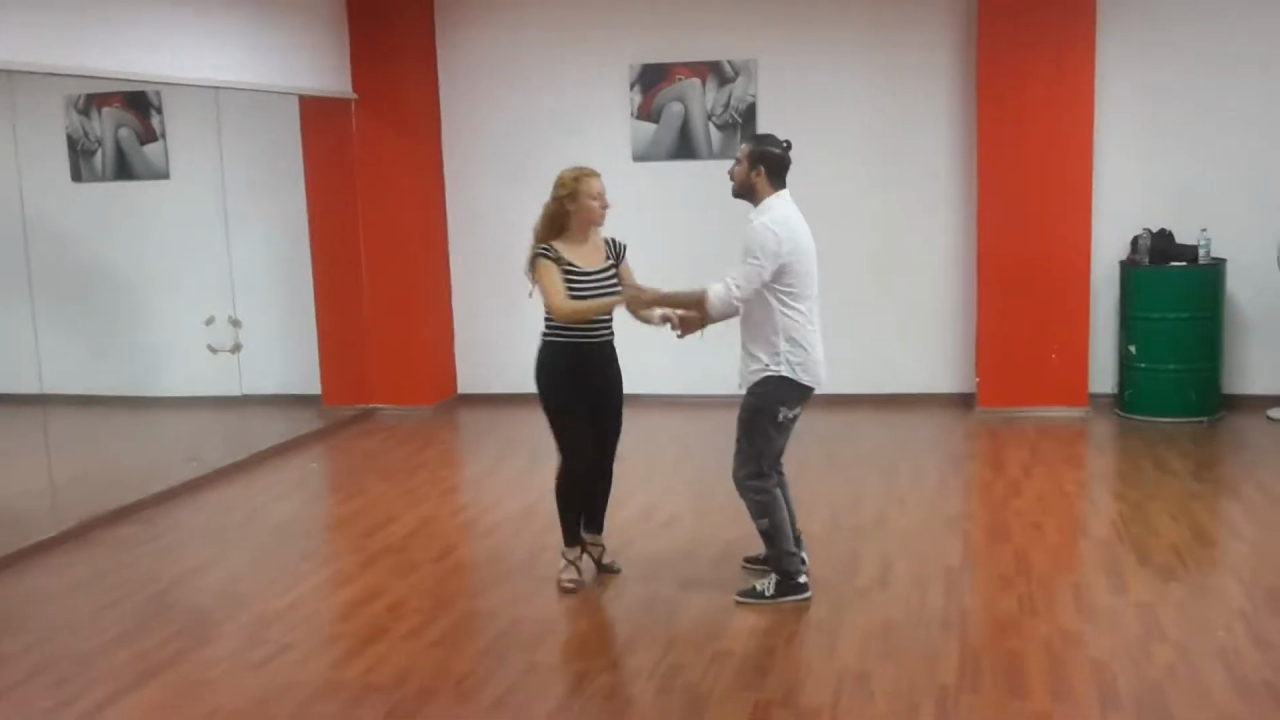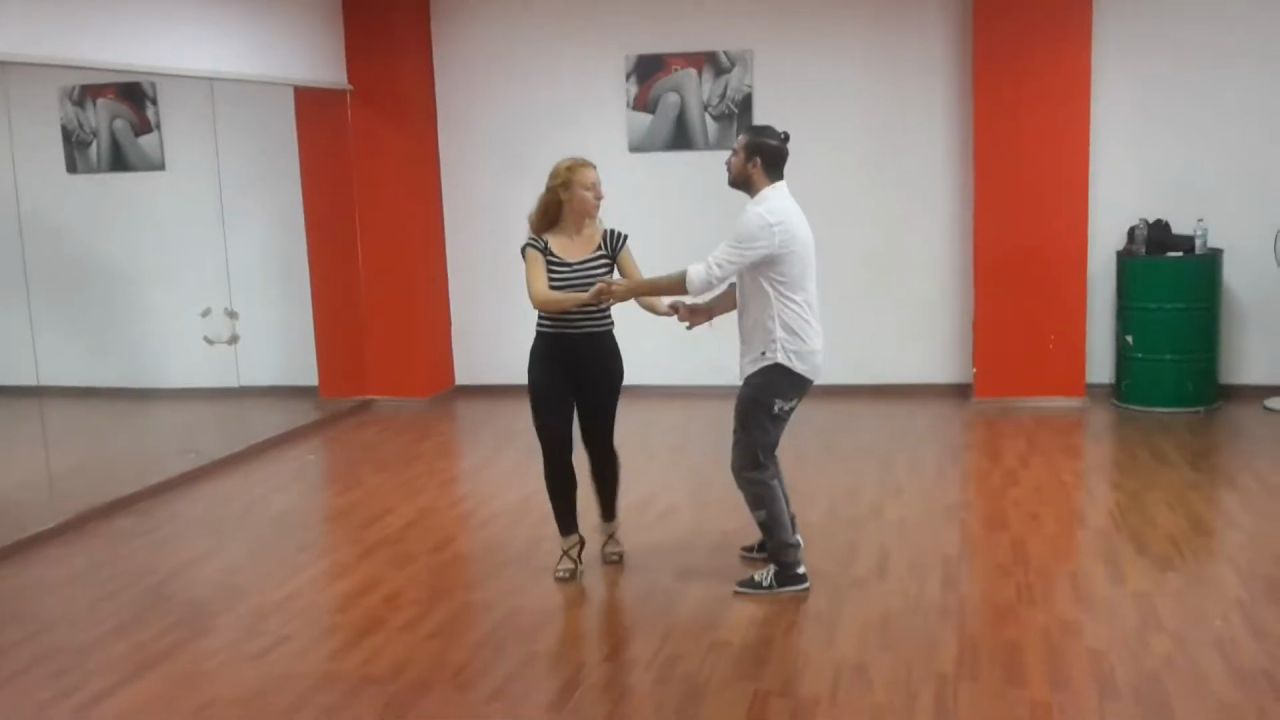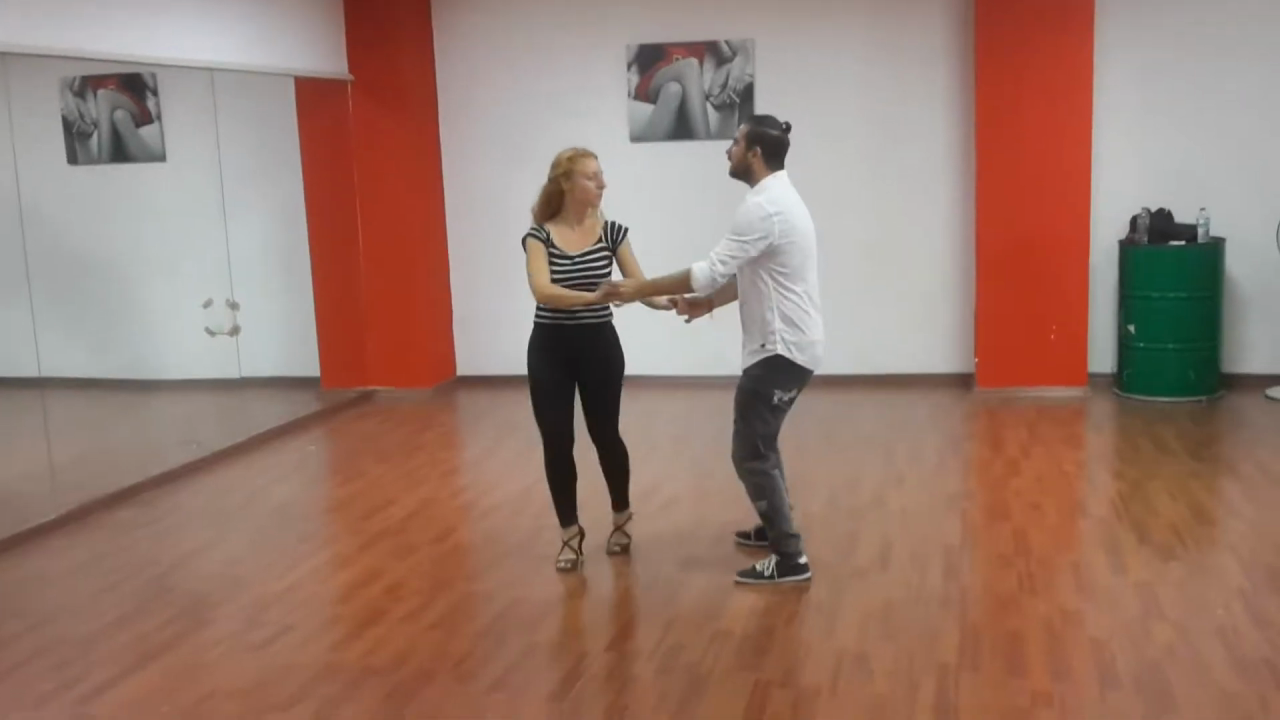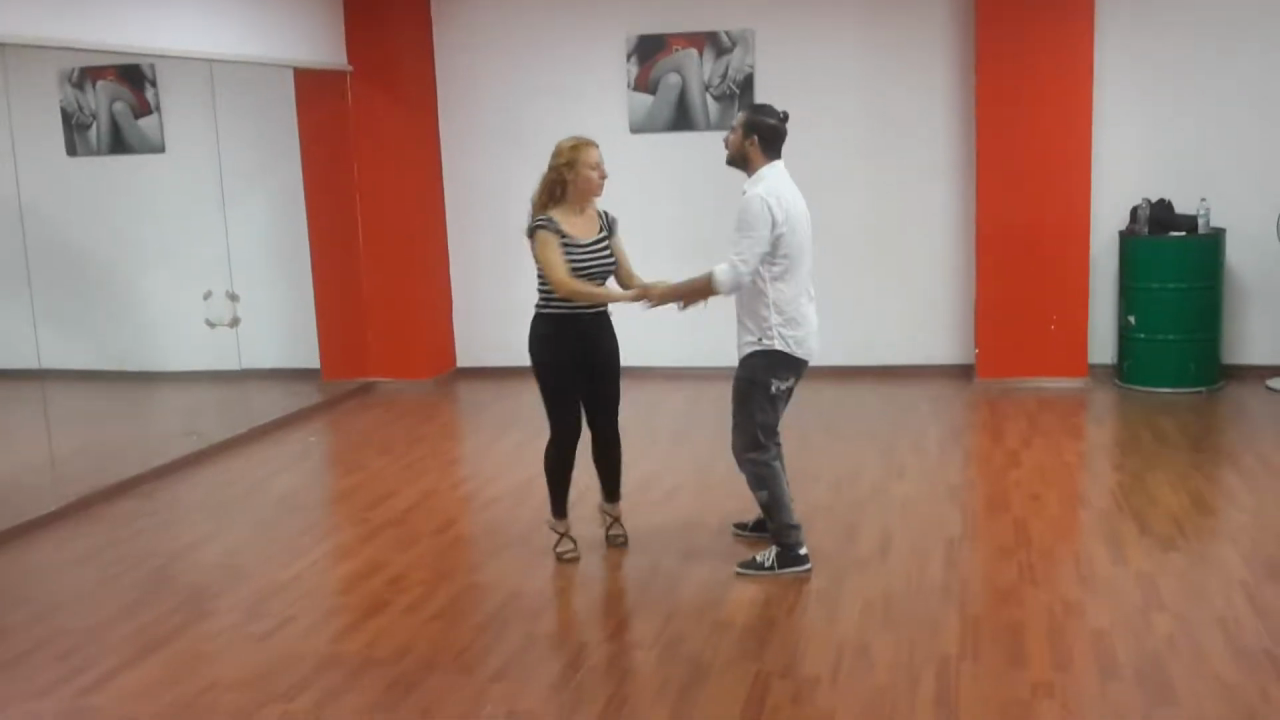
dt=0.1s
person 1, frame 1
left shoulder: (769, 226)
right shoulder: (782, 217)
left elbow: (728, 296)
left wrist: (658, 298)
right wrist: (700, 316)
left hip: (783, 370)
right hip: (790, 365)
left knee: (754, 473)
right knee: (767, 464)
left ankle: (791, 577)
right ankle: (785, 549)
person 1, frame 2
left shoulder: (764, 217)
right shoulder: (777, 209)
left elbow: (707, 274)
left wrist: (636, 287)
right wrist: (706, 311)
left hip: (781, 360)
right hip: (789, 355)
left knee: (751, 464)
right knee: (760, 454)
left ankle: (788, 568)
right ankle: (782, 536)
person 1, frame 3
left shoulder: (762, 206)
right shoulder: (780, 199)
left elbow: (713, 270)
left wrist: (642, 287)
right wrist: (705, 303)
left hip: (780, 351)
right hip: (792, 346)
left knee: (752, 452)
right knee: (759, 442)
left ankle: (789, 558)
right ankle: (776, 526)
person 1, frame 4
left shoulder: (761, 197)
right shoulder: (779, 189)
left elbow: (736, 273)
left wrist: (675, 290)
right wrist: (701, 289)
left hip: (774, 341)
right hip: (786, 336)
left knee: (752, 446)
right knee: (761, 436)
left ankle: (791, 549)
right ankle: (776, 519)
person 2, frame 1
left shoulder: (612, 249)
right shoulder: (547, 253)
left elbow: (638, 302)
right elbow: (557, 309)
left wrist: (665, 318)
right wrist: (606, 304)
left hip: (601, 362)
right hip: (559, 365)
left knee: (602, 456)
right knee: (575, 459)
left ankle: (593, 538)
right ankle: (572, 551)
person 2, frame 2
left shoulder: (612, 239)
right shoulder: (538, 244)
right elbow: (541, 298)
left wrist: (668, 308)
right wrist: (585, 297)
left hip: (599, 352)
right hip: (551, 356)
left knee: (600, 445)
right knee: (556, 450)
left ankle: (609, 527)
right ankle: (569, 540)
person 2, frame 3
left shoulder: (614, 231)
right shoulder: (539, 236)
left elbow: (638, 284)
right elbow: (543, 292)
left wrist: (668, 303)
right wrist: (595, 299)
left hip: (600, 343)
right hip: (551, 346)
left knee: (606, 434)
right knee: (557, 442)
left ankle: (622, 515)
right ankle: (571, 531)
person 2, frame 4
left shoulder: (605, 222)
right shoulder: (545, 225)
left elbow: (627, 276)
right elbow: (564, 285)
right wrist: (619, 296)
left hip: (597, 334)
right hip: (554, 336)
left knee: (605, 425)
right knee: (565, 431)
left ankle: (612, 508)
right ankle: (560, 524)
